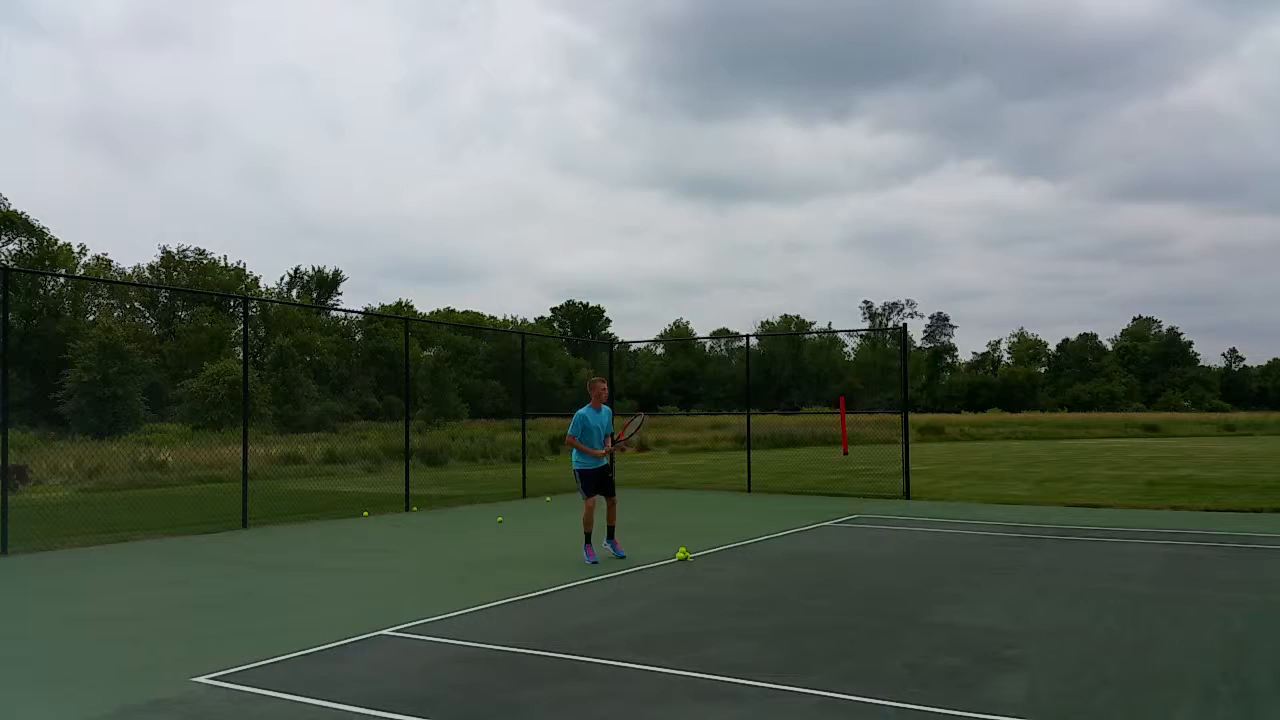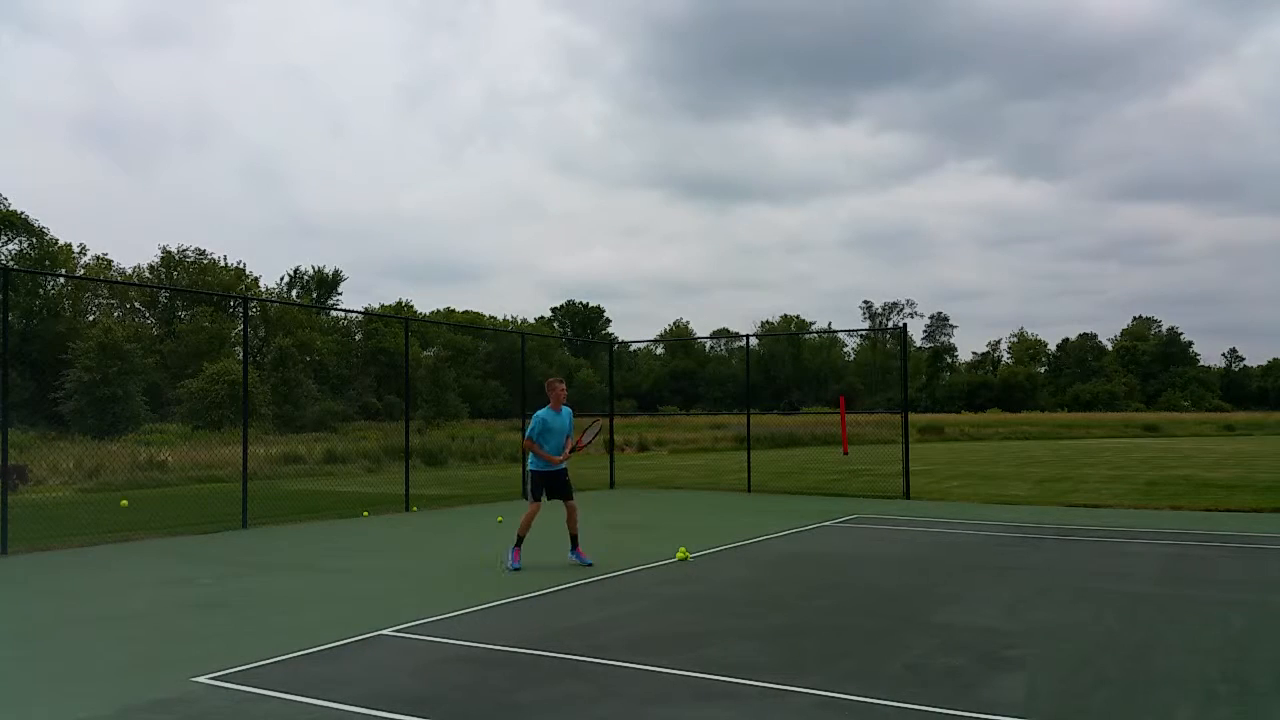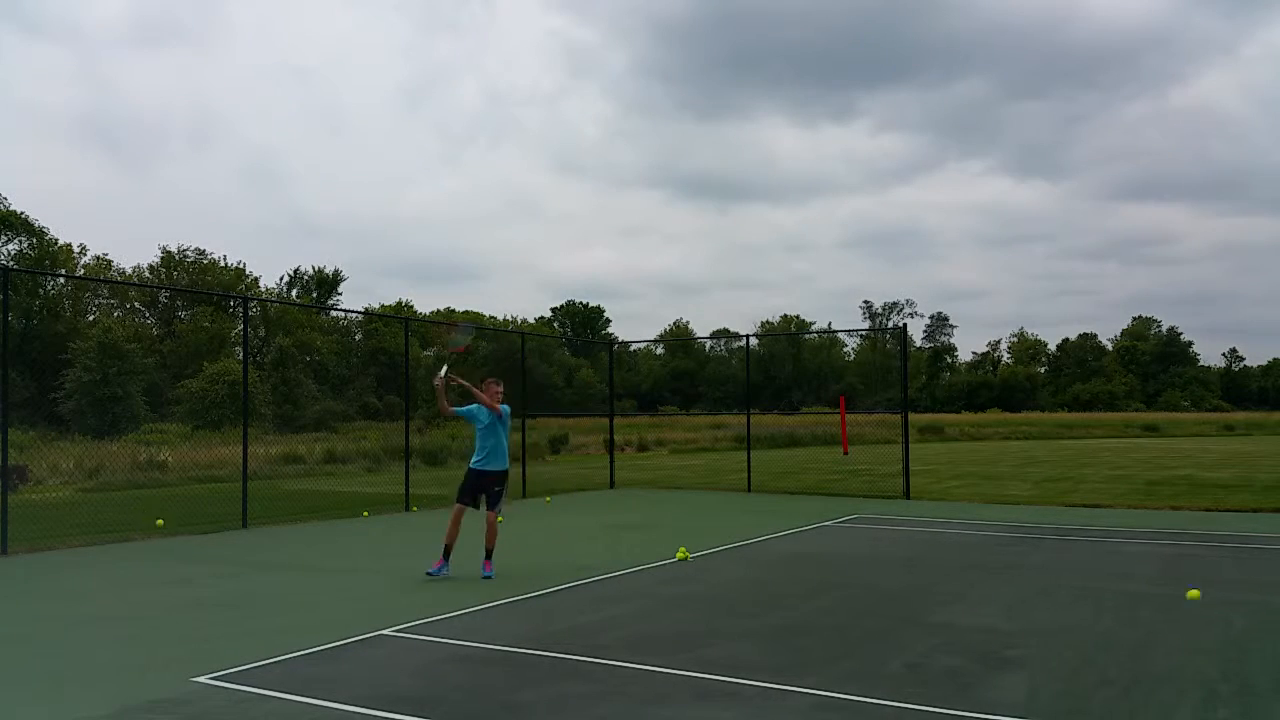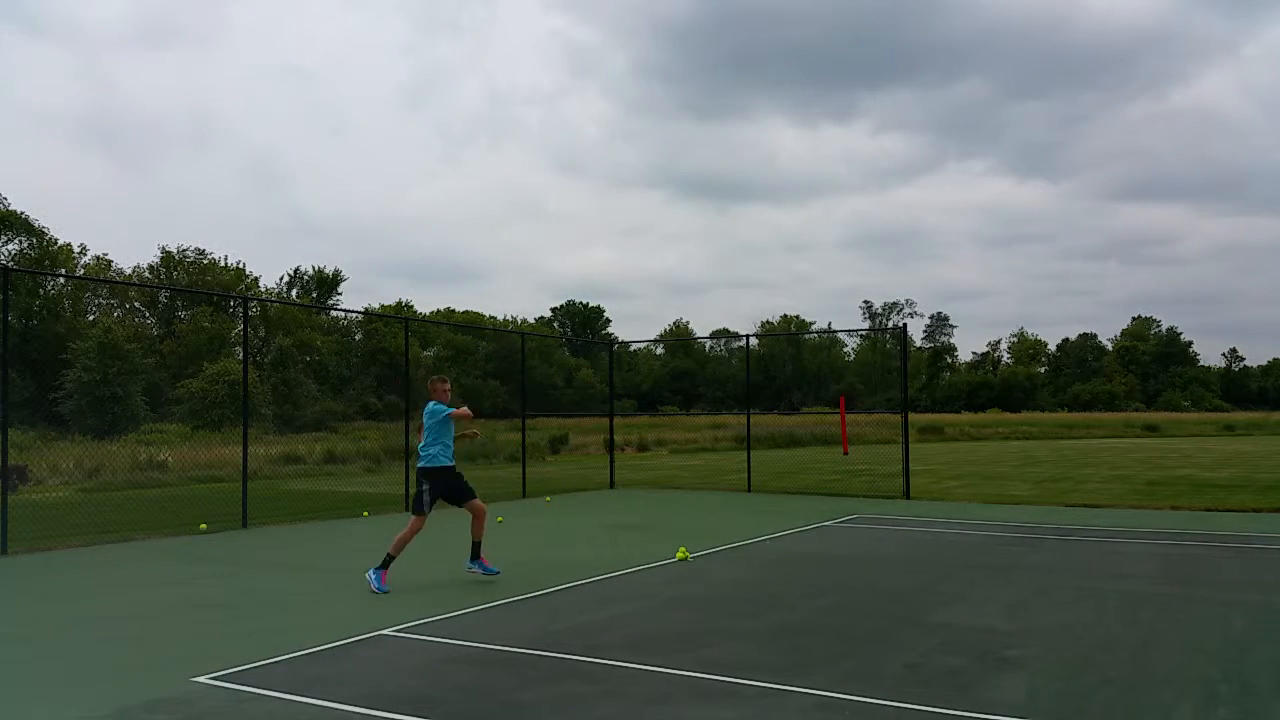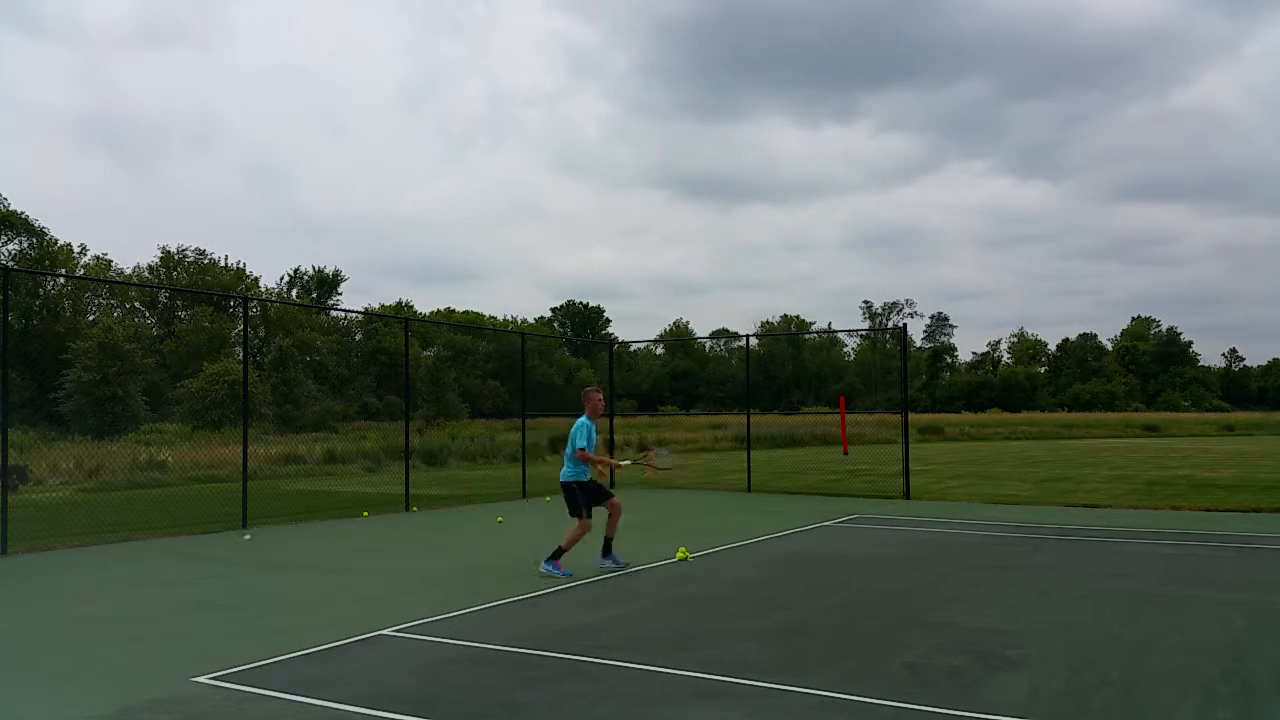
dt=0.7s
person 1, frame 1
left shoulder: (608, 412)
right shoulder: (581, 415)
right elbow: (570, 440)
left wrist: (608, 446)
right wrist: (592, 452)
left hip: (602, 464)
right hip: (583, 466)
left knee: (612, 501)
right knee: (590, 503)
left ankle: (611, 540)
right ankle: (588, 546)
person 1, frame 2
left shoulder: (568, 413)
right shoulder: (540, 417)
right elbow: (527, 443)
left wrist: (567, 451)
right wrist: (550, 458)
left hip: (559, 468)
right hip: (538, 468)
left knee: (572, 507)
right knee: (534, 508)
left ankle: (575, 550)
right ankle: (516, 549)
person 1, frame 3
left shoulder: (504, 410)
right shoulder: (475, 410)
left elbow: (489, 405)
right elbow: (446, 410)
left wrist: (467, 386)
right wrist: (440, 390)
left hip: (497, 471)
right hip: (475, 468)
left knee: (491, 519)
right knee: (457, 513)
left ankle: (487, 562)
right ankle: (444, 561)
person 1, frame 4
left shoulder: (442, 409)
right shoulder: (433, 408)
right elbow: (466, 414)
left wrist: (463, 434)
right wrist: (465, 408)
left hip: (448, 469)
right hip: (431, 471)
left knee: (480, 510)
right knee: (416, 524)
left ankle: (476, 560)
right ankle: (379, 571)
person 1, frame 5
left shoulder: (590, 424)
right shoulder: (583, 424)
right elbow: (579, 454)
left wrist: (595, 465)
right wrist: (604, 461)
left hip: (583, 479)
right hip: (573, 479)
left knee: (616, 506)
right knee: (585, 525)
left ankle: (606, 554)
right ankle: (550, 562)
